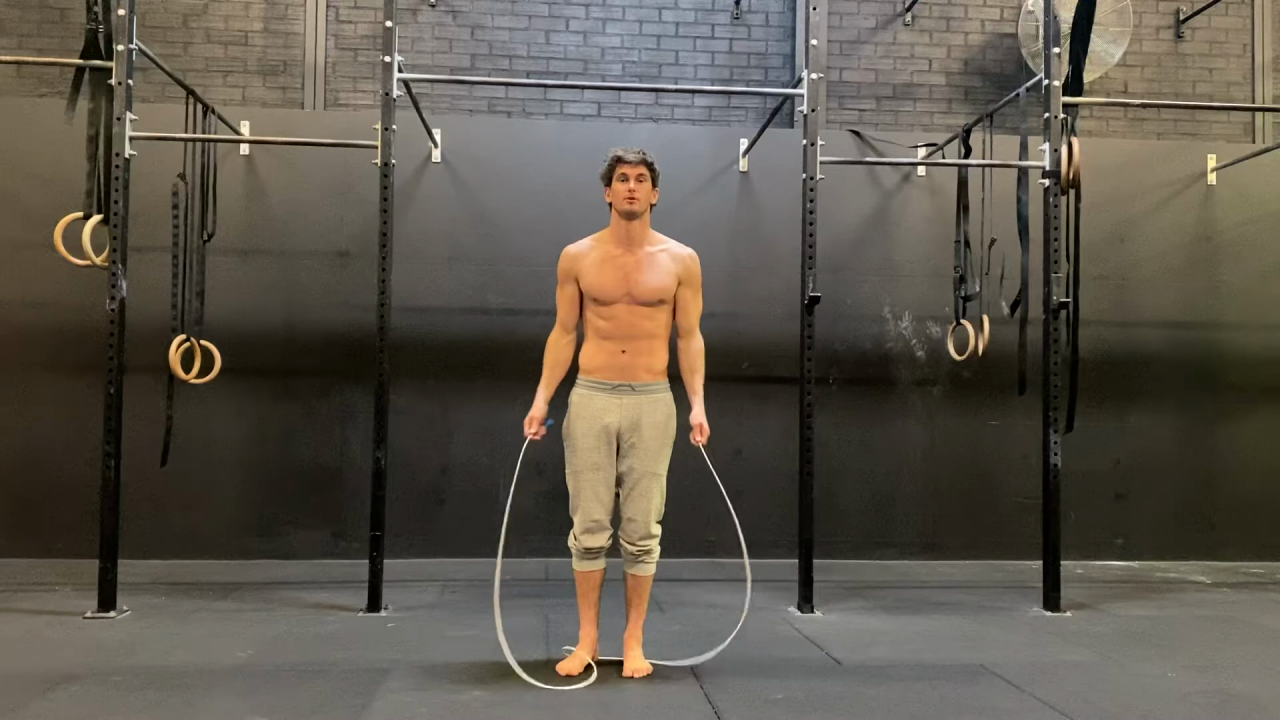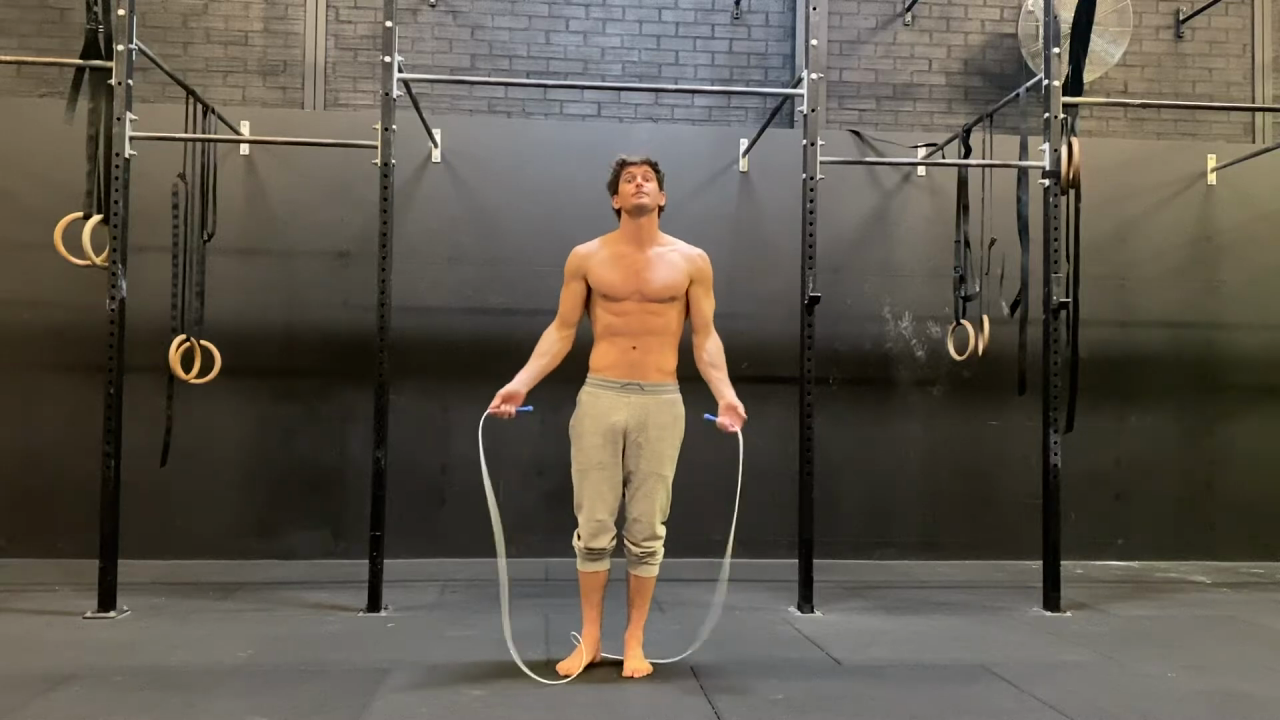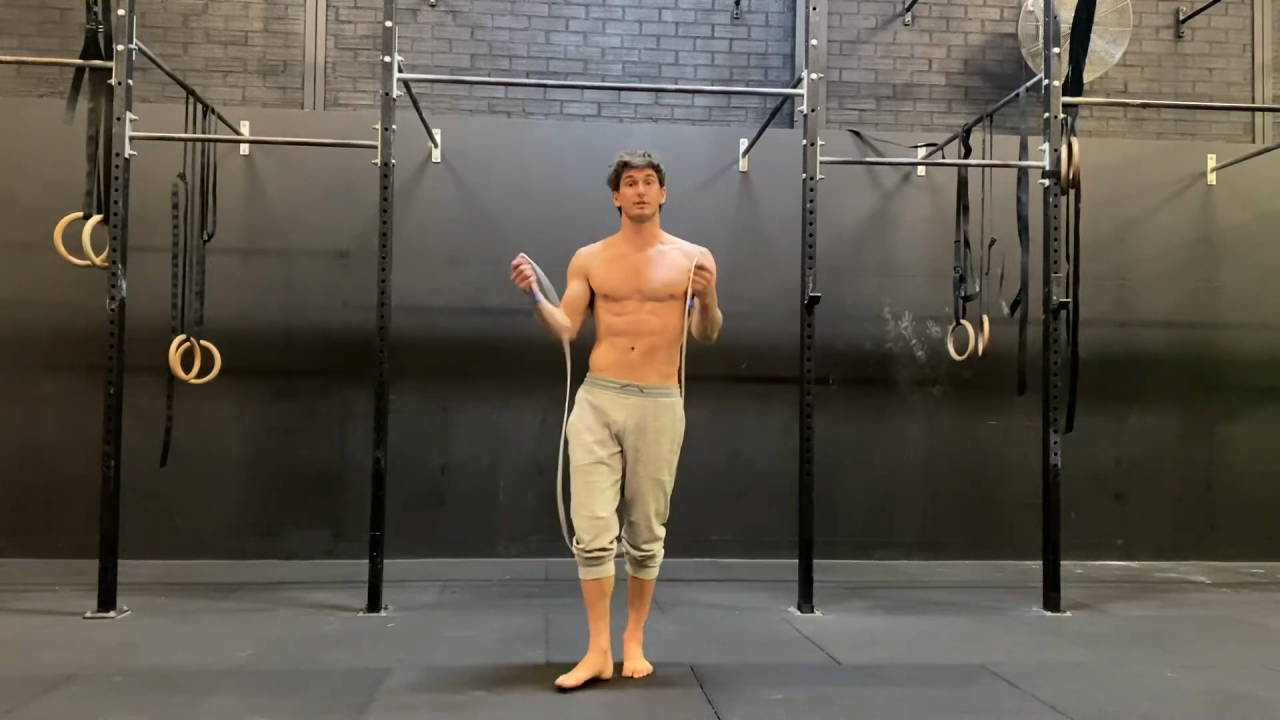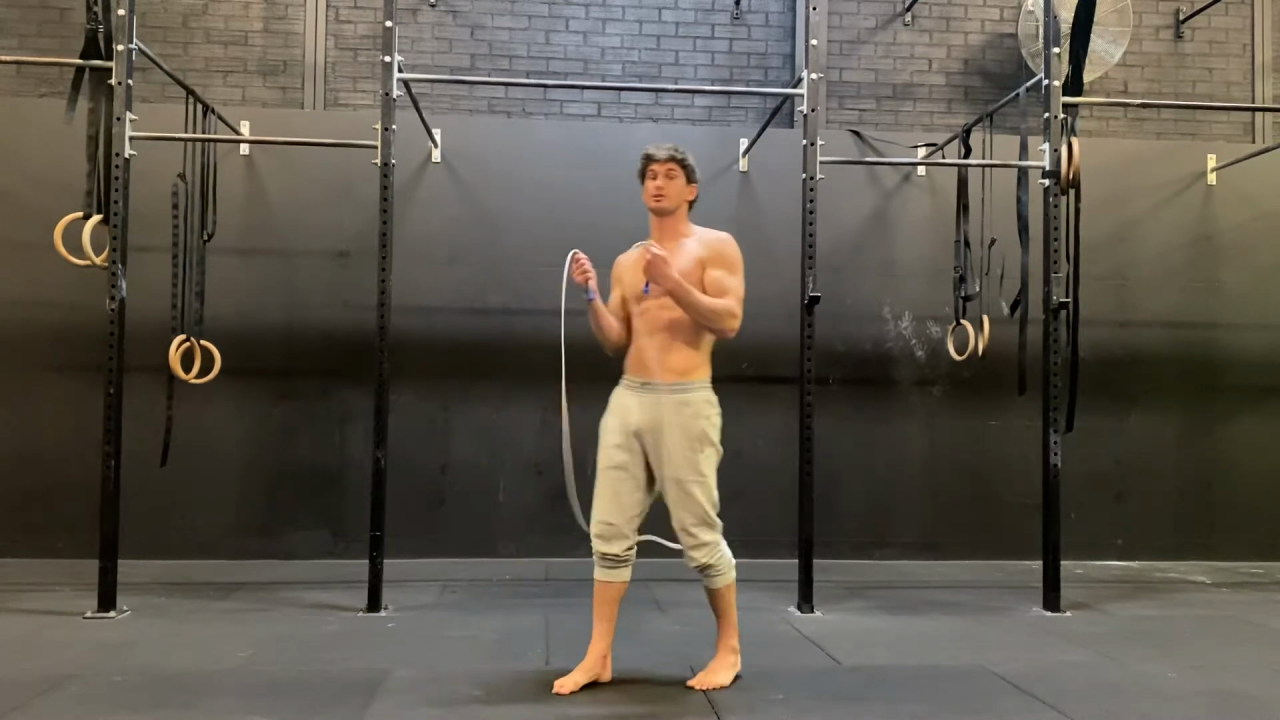
dt=1s
person 1, frame 1
left shoulder: (681, 260)
right shoulder: (577, 257)
left elbow: (689, 336)
right elbow: (564, 333)
left wrist: (698, 404)
right wrist: (541, 399)
left hip: (652, 401)
right hip: (590, 399)
left knee: (641, 529)
right knee: (588, 525)
left ankle: (633, 641)
right ankle: (587, 638)
person 1, frame 2
left shoulder: (690, 259)
right shoulder: (586, 257)
left elbow: (705, 334)
right elbow: (562, 329)
left wrist: (724, 389)
right wrist: (522, 381)
left hip: (661, 402)
right hip: (599, 398)
left knee: (646, 529)
right knee: (592, 525)
left ankle: (634, 641)
right ankle: (589, 638)
person 1, frame 3
left shoulder: (692, 256)
right shoulder: (589, 258)
left elbow: (706, 335)
right elbow: (566, 328)
left wrist: (707, 298)
right wrist: (534, 294)
left hip: (658, 404)
right hip: (596, 400)
left knee: (645, 532)
right knee: (592, 529)
left ankle: (633, 641)
right ankle: (597, 650)
person 1, frame 4
left shoulder: (716, 246)
right shoulder: (626, 262)
left elbow: (728, 320)
right elbow: (616, 341)
left wrist: (672, 282)
right wrist: (593, 295)
left hip: (686, 403)
right hip: (627, 401)
left knee: (700, 535)
right knee: (610, 533)
left ankle: (729, 647)
right ankle: (598, 655)
